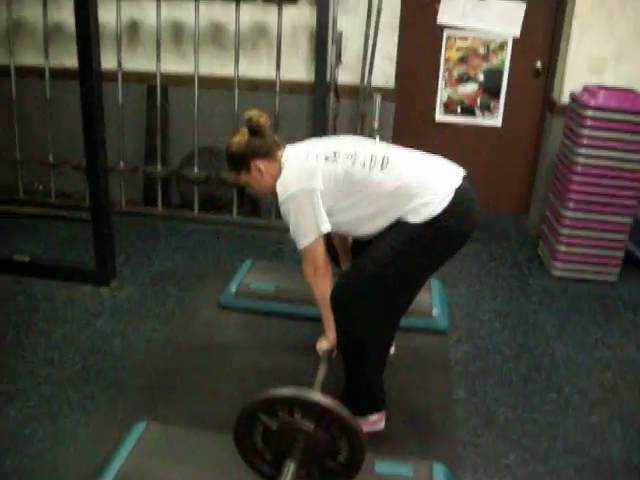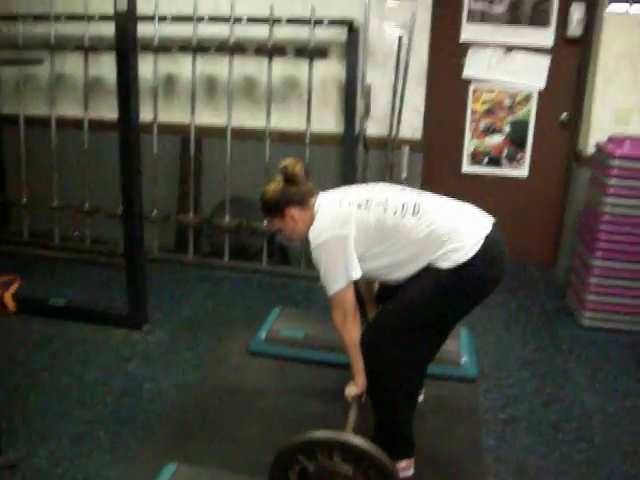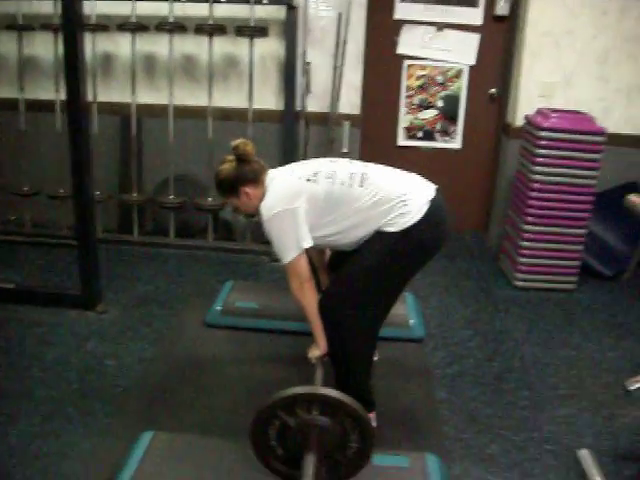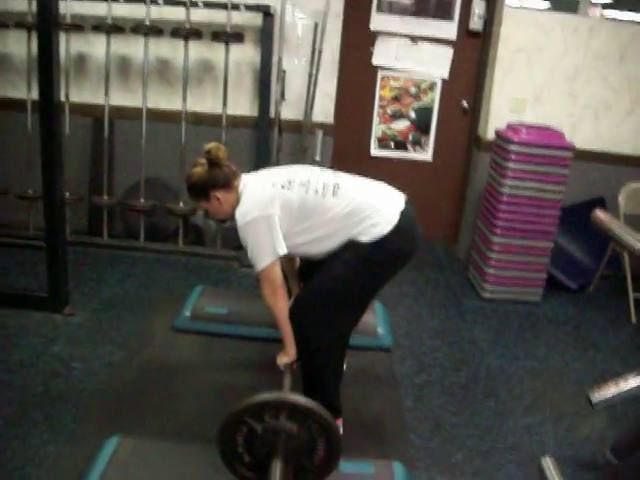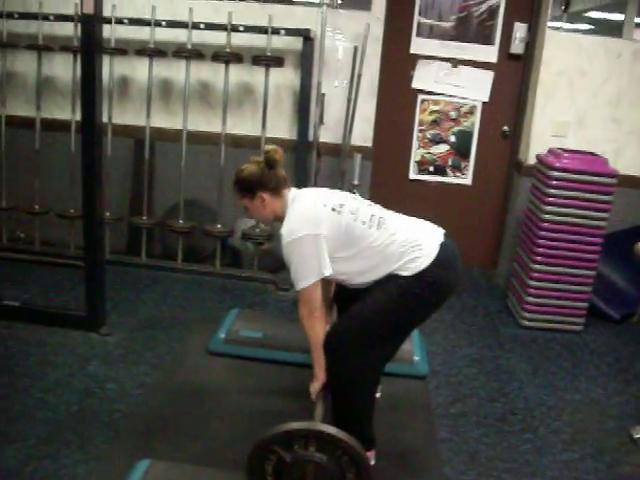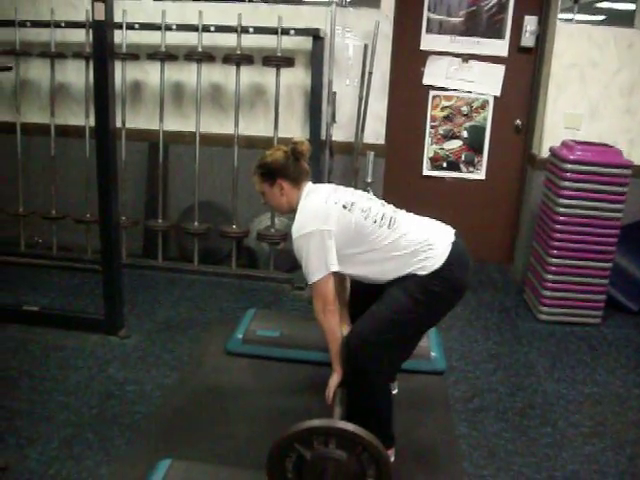
dt=0.5s
person 1, frame 1
left shoulder: (294, 186)
right shoulder: (306, 157)
left elbow: (316, 268)
right elbow: (340, 214)
left wrist: (331, 332)
right wrist: (349, 268)
left hip: (439, 214)
right hip: (449, 187)
left knee: (352, 297)
right knee: (365, 265)
left ankle: (365, 409)
right ankle: (376, 338)
person 1, frame 2
left shoulder: (326, 233)
right shoulder: (337, 204)
left elbow: (345, 314)
right elbow: (366, 264)
left wrist: (359, 379)
right wrist: (375, 315)
left hip: (469, 260)
right hip: (478, 234)
left knee: (381, 342)
right knee: (396, 319)
left ankle: (395, 454)
right ankle: (405, 384)
person 1, frame 3
left shoulder: (276, 207)
right shoulder: (286, 180)
left elbow: (300, 281)
right elbow: (316, 236)
left wrist: (321, 341)
right wrist: (327, 283)
left hip: (413, 223)
right hip: (419, 200)
left knee: (341, 305)
right knee: (342, 272)
right ankle: (360, 346)
person 1, frame 4
left shoulder: (251, 213)
right shoulder: (260, 185)
left elbow: (273, 288)
right elbow: (287, 243)
left wrist: (290, 348)
right wrist: (297, 291)
left hip: (384, 235)
right hip: (389, 210)
left knee: (310, 314)
right knee: (311, 278)
right ankle: (328, 356)
person 1, frame 5
left shoulder: (297, 229)
right shoulder: (307, 201)
left elbow: (311, 309)
right elbow: (326, 274)
left wrist: (320, 372)
right wrist: (328, 321)
left hip: (426, 272)
right hip: (429, 247)
left knee: (344, 345)
right knee: (349, 299)
left ankle: (357, 446)
right ankle: (365, 381)
person 1, frame 6
left shoulder: (308, 225)
right shoulder: (323, 196)
left elbow: (325, 304)
right elbow: (339, 271)
left wrist: (338, 366)
right wrist: (345, 321)
left hip: (439, 270)
right hip: (439, 245)
left knee: (363, 348)
right knee: (361, 297)
left ankle: (376, 444)
right ankle: (379, 375)
